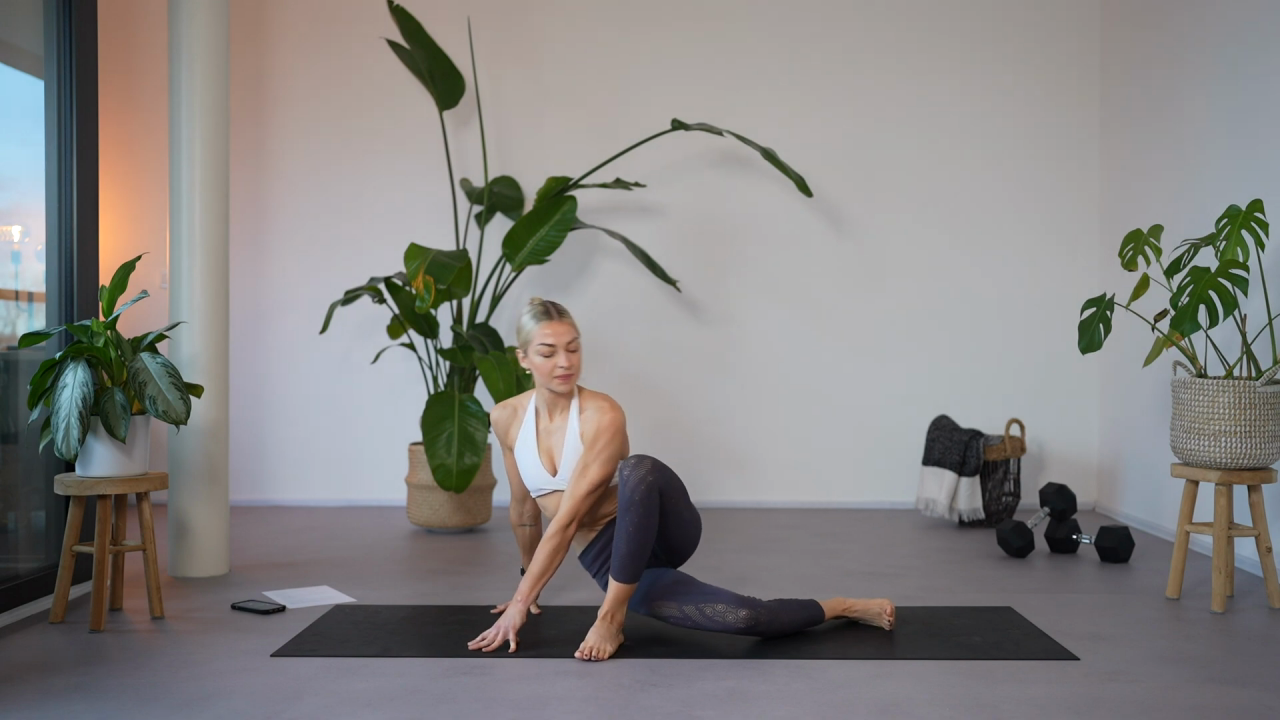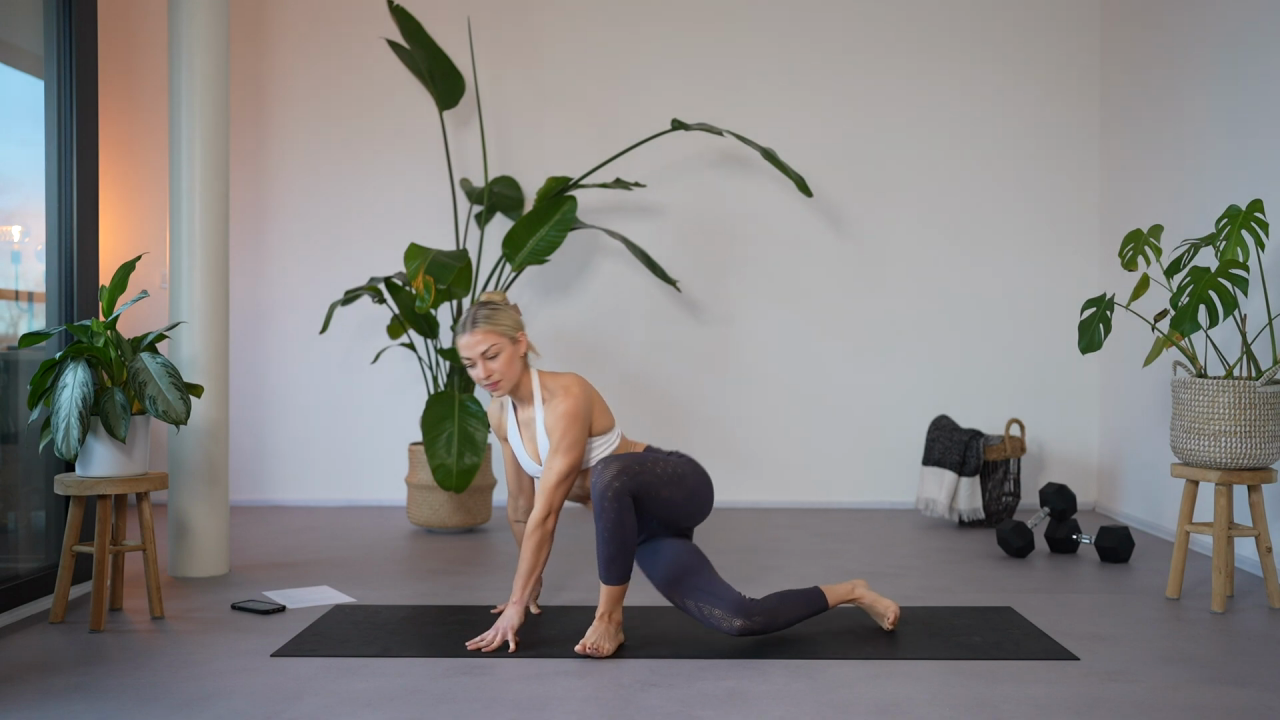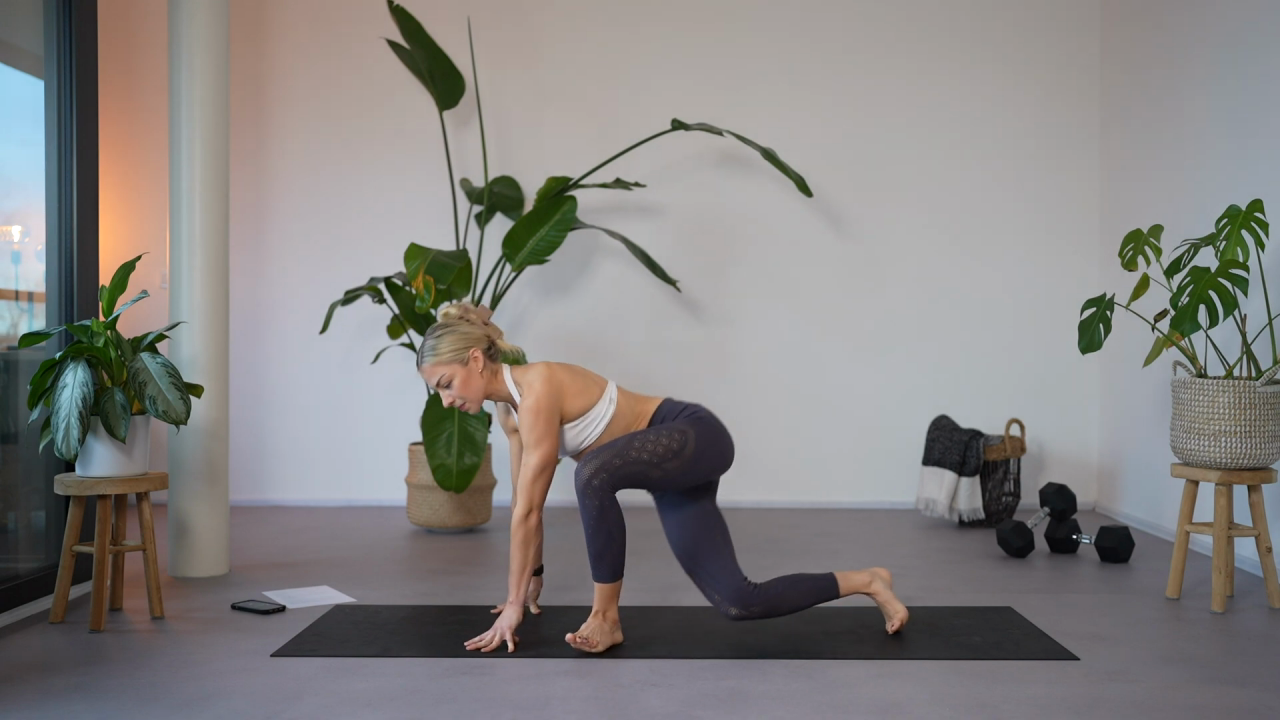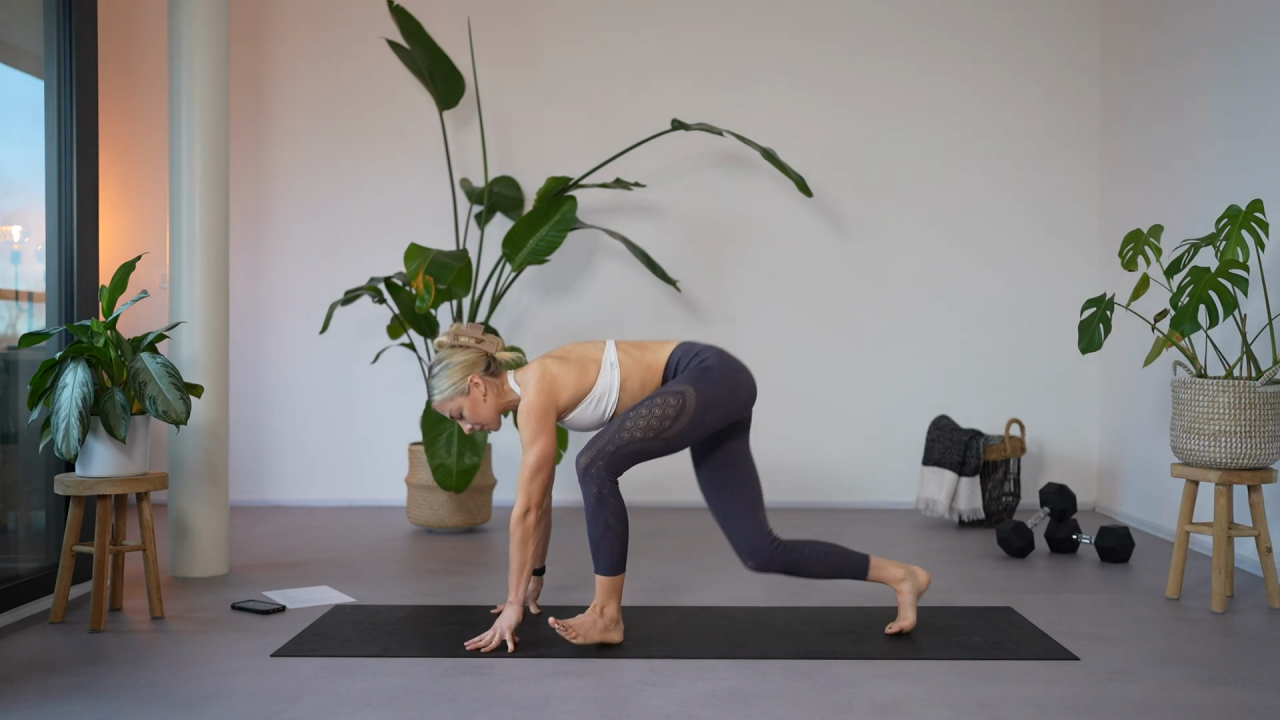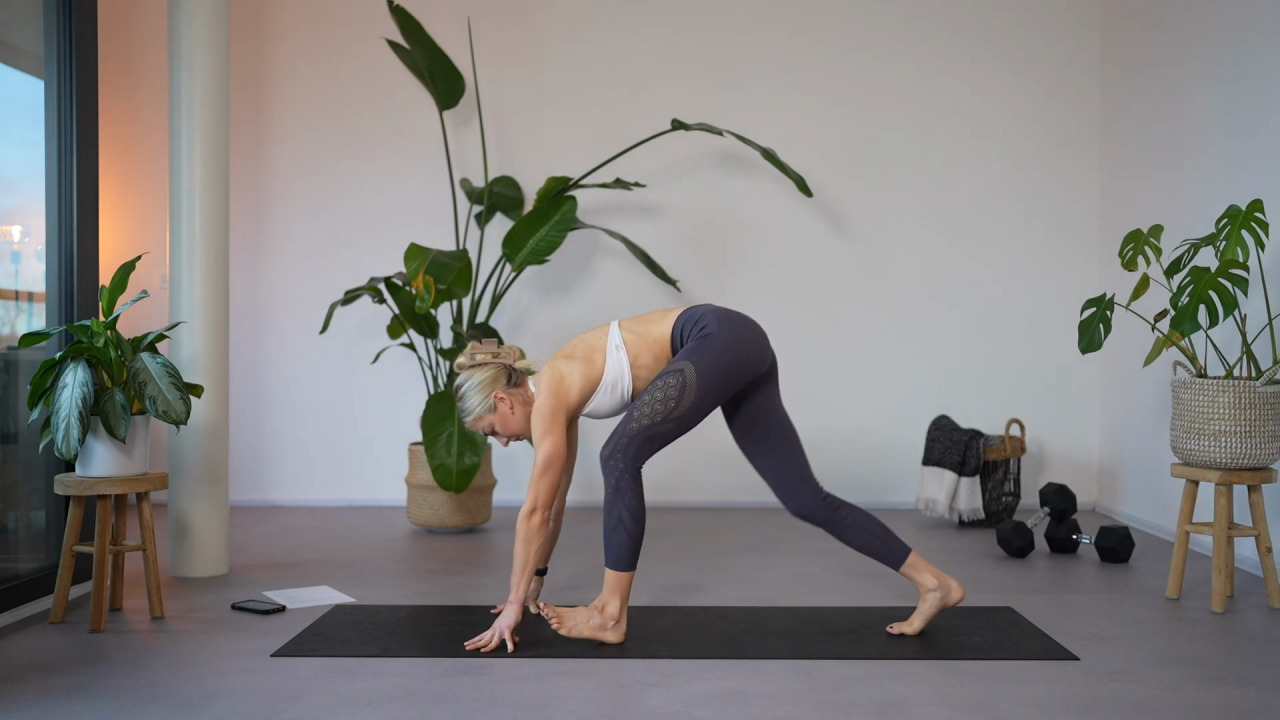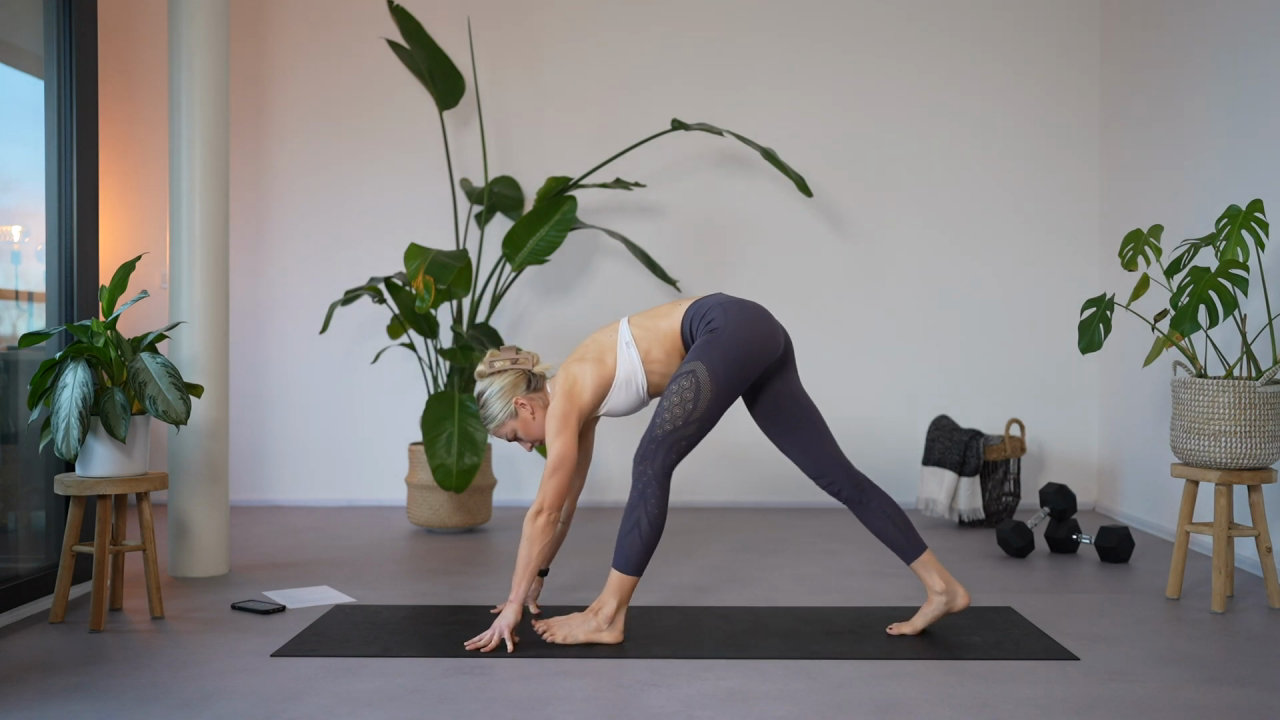
dt=0.3s
person 1, frame 1
left shoulder: (603, 415)
right shoulder: (506, 417)
left elbow: (567, 520)
right elbow: (523, 508)
left wrist: (520, 603)
right wrist: (527, 580)
left hip: (658, 540)
right hip: (611, 563)
left knee: (638, 470)
left ankle: (611, 617)
right ankle: (845, 606)
person 1, frame 2
left shoulder: (566, 396)
right shoulder: (500, 413)
left elbow: (545, 514)
right elbow: (520, 504)
left wrist: (517, 604)
right wrist: (527, 586)
left hip: (677, 492)
right hip: (640, 528)
left knee: (608, 477)
right knee: (739, 620)
left ankle: (610, 618)
right ankle: (849, 592)
person 1, frame 3
left shoulder: (536, 389)
right shoulder: (509, 406)
left elbow: (529, 511)
right elbow: (522, 504)
left wrist: (513, 606)
right wrist: (531, 577)
left hip: (695, 440)
right hip: (667, 469)
left knee: (592, 475)
right knee: (738, 603)
left ankle: (605, 618)
right ankle: (865, 581)
person 1, frame 4
left shoulder: (535, 393)
right shoulder: (530, 397)
left elbow: (525, 510)
right elbow: (539, 503)
left wrist: (512, 606)
right wrist: (531, 576)
left hip: (708, 375)
right hip: (710, 388)
left knee: (597, 467)
right knee: (758, 553)
left ankle: (607, 616)
right ankle: (901, 575)
person 1, frame 5
left shoulder: (548, 396)
right shoulder: (556, 394)
left elbow: (535, 509)
right elbow: (555, 500)
left wrist: (514, 604)
right wrist: (534, 576)
left hip: (720, 339)
right hip: (737, 347)
left knee: (620, 458)
right knee: (804, 498)
left ankle: (611, 612)
right ankle: (932, 583)
person 1, frame 6
left shoulder: (563, 399)
right shoulder: (580, 397)
left elbow: (544, 511)
right elbow: (566, 503)
left wrist: (514, 603)
right wrist: (535, 576)
left hip: (732, 329)
right hip: (753, 334)
left knee: (653, 463)
right knee: (834, 474)
left ankle: (607, 615)
right ankle: (941, 586)
